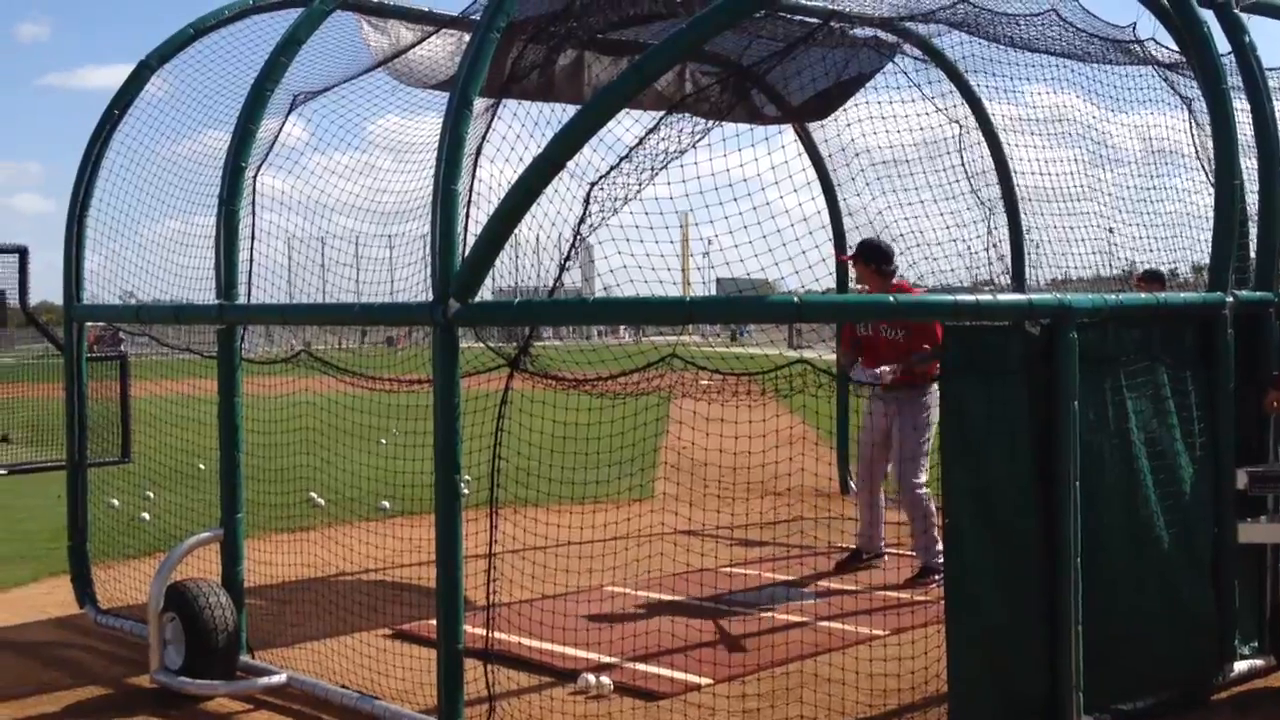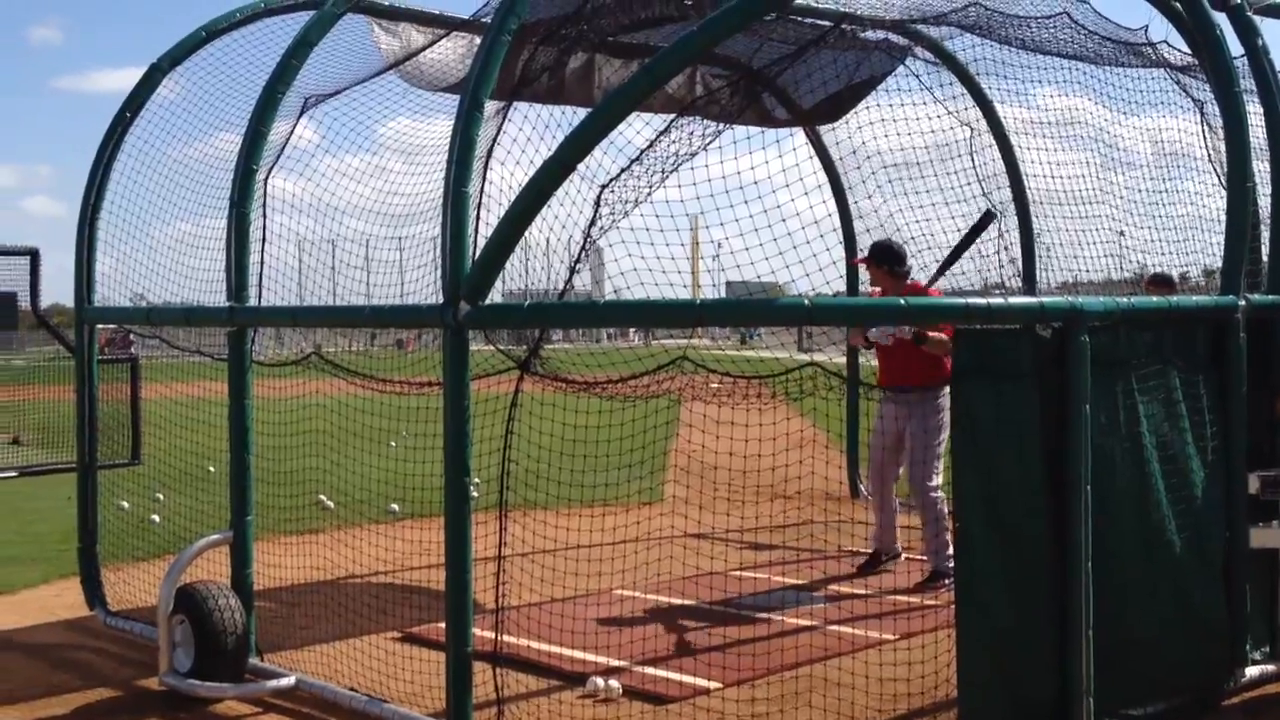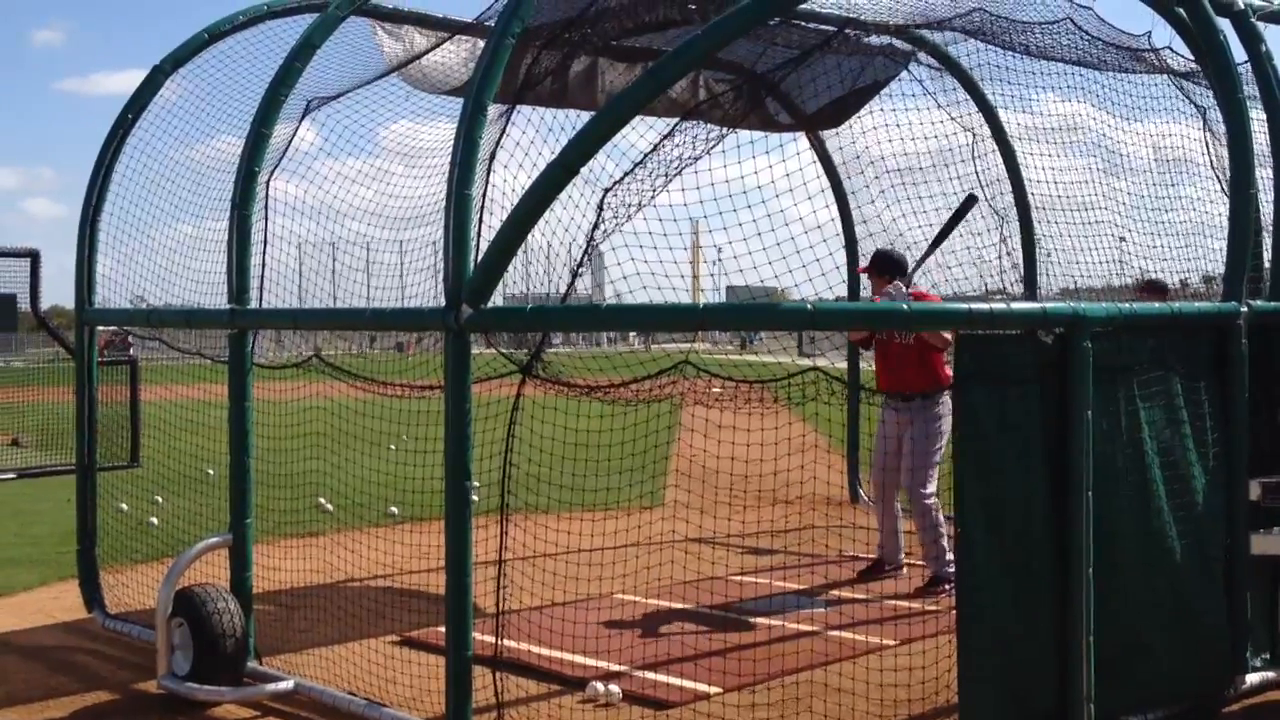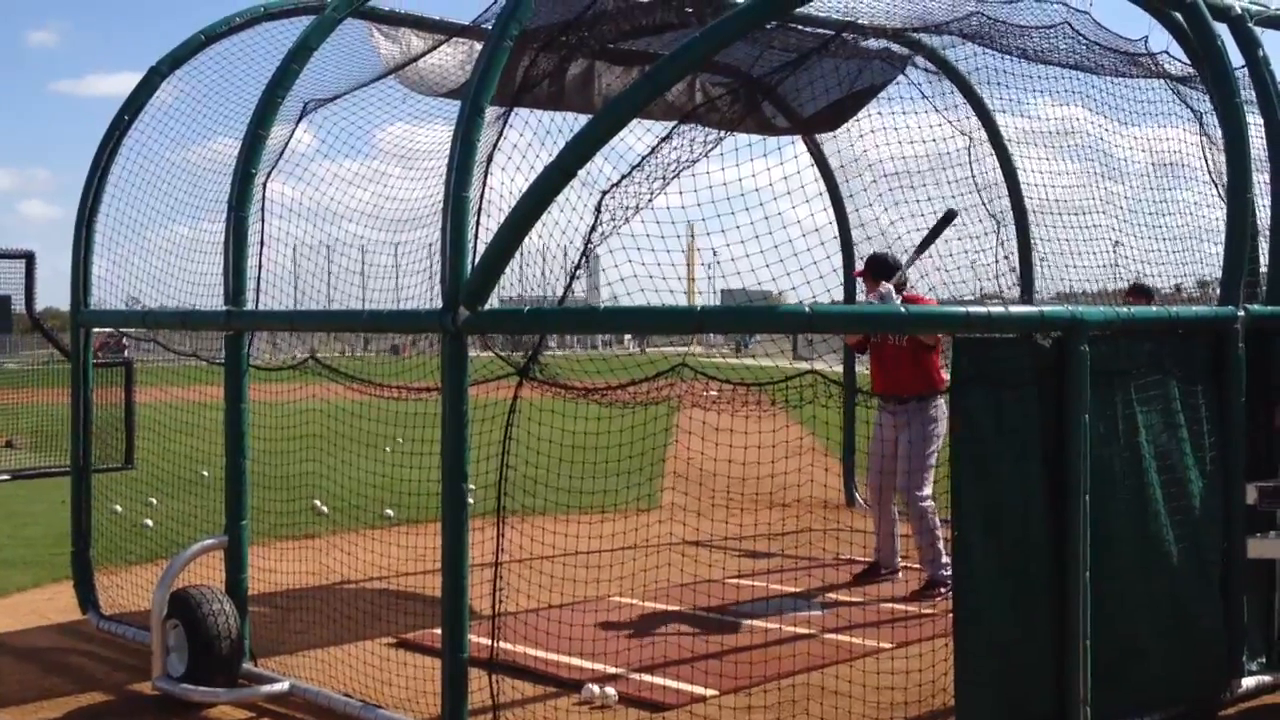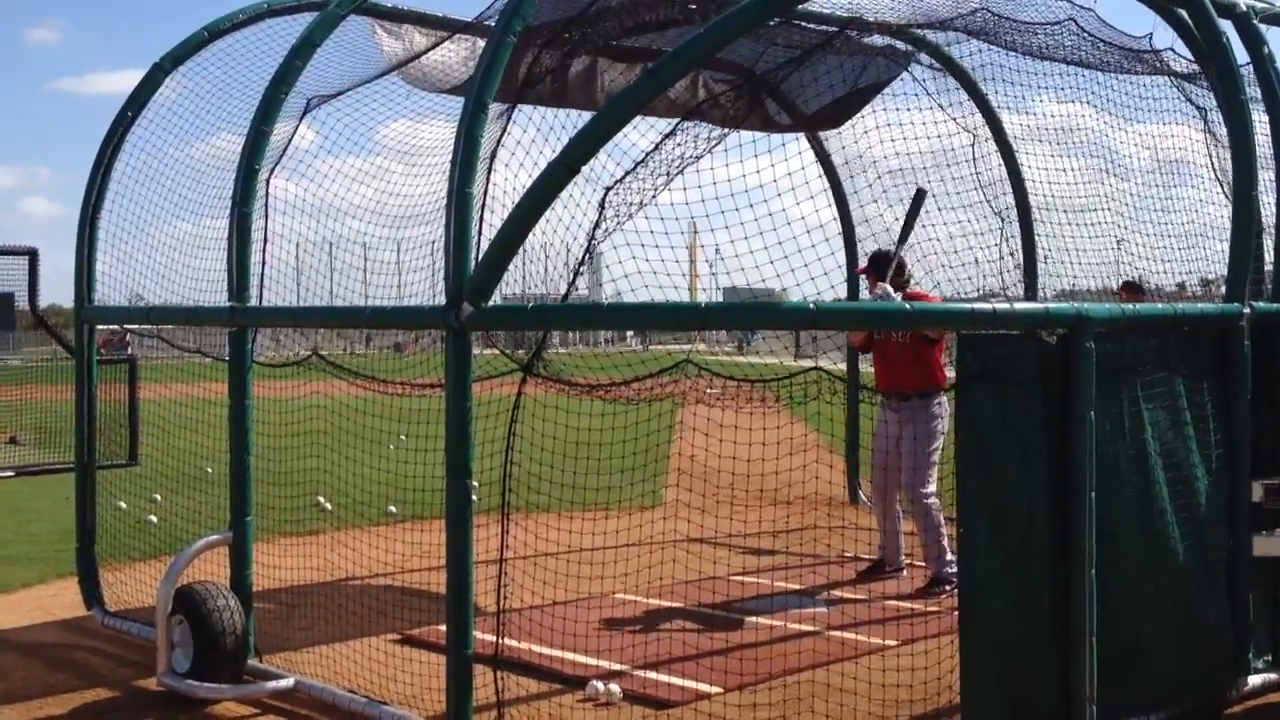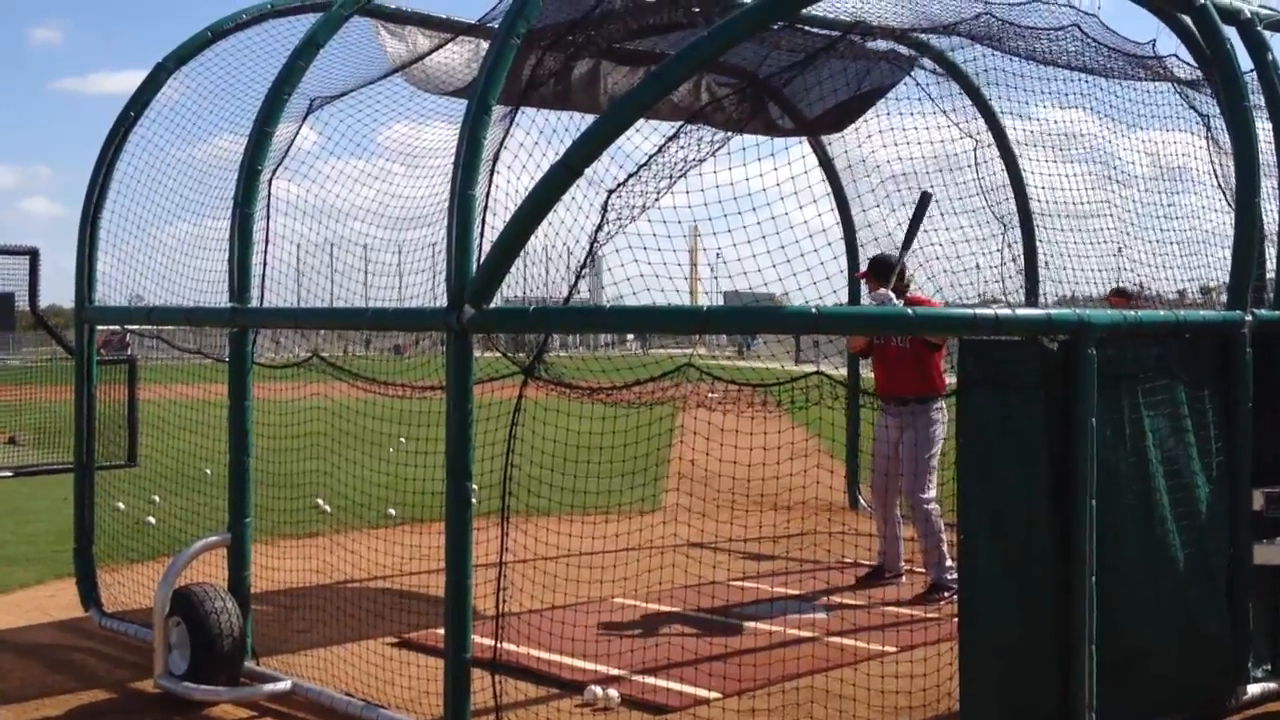
dt=0.2s
person 1, frame 1
left shoulder: (914, 300)
left elbow: (934, 353)
right elbow: (847, 348)
left wrist: (897, 368)
right wrist: (856, 367)
left hip: (914, 398)
right hip: (879, 399)
left knee: (910, 482)
right knee: (867, 477)
left ankle: (934, 562)
right ankle: (869, 547)
person 1, frame 2
left shoulder: (928, 298)
left elbow: (948, 345)
right elbow: (856, 337)
left wrist: (912, 334)
right wrist: (873, 334)
left hip: (928, 401)
right hip: (890, 400)
left knee: (924, 485)
right knee: (880, 478)
left ankle: (944, 566)
right ankle: (886, 548)
person 1, frame 3
left shoulder: (928, 303)
right shoulder: (878, 306)
left elbow: (944, 340)
right elbow: (855, 333)
left hip: (928, 408)
right hip: (892, 406)
left knee: (919, 490)
right knee: (883, 485)
left ankle: (945, 571)
right ankle: (890, 557)
person 1, frame 4
left shoulder: (921, 306)
left elbow: (934, 337)
right elbow: (851, 338)
left wrist: (897, 308)
left hip: (923, 410)
right hip: (887, 409)
left knee: (914, 492)
right knee: (879, 489)
left ankle: (941, 574)
right ankle: (886, 561)
person 1, frame 5
left shoulder: (925, 302)
left elbow: (938, 329)
right elbow: (855, 340)
left wrist: (897, 304)
left hip: (925, 407)
right hip: (889, 406)
left knee: (919, 489)
right knee: (882, 486)
left ankle: (946, 571)
right ankle: (891, 558)
person 1, frame 6
left shoulder: (925, 307)
left elbow: (941, 333)
right elbow: (855, 346)
left wrist: (898, 310)
left hip: (924, 412)
right hip: (888, 411)
left knee: (919, 495)
right knee: (882, 492)
left ankle: (946, 577)
right ankle: (890, 564)
